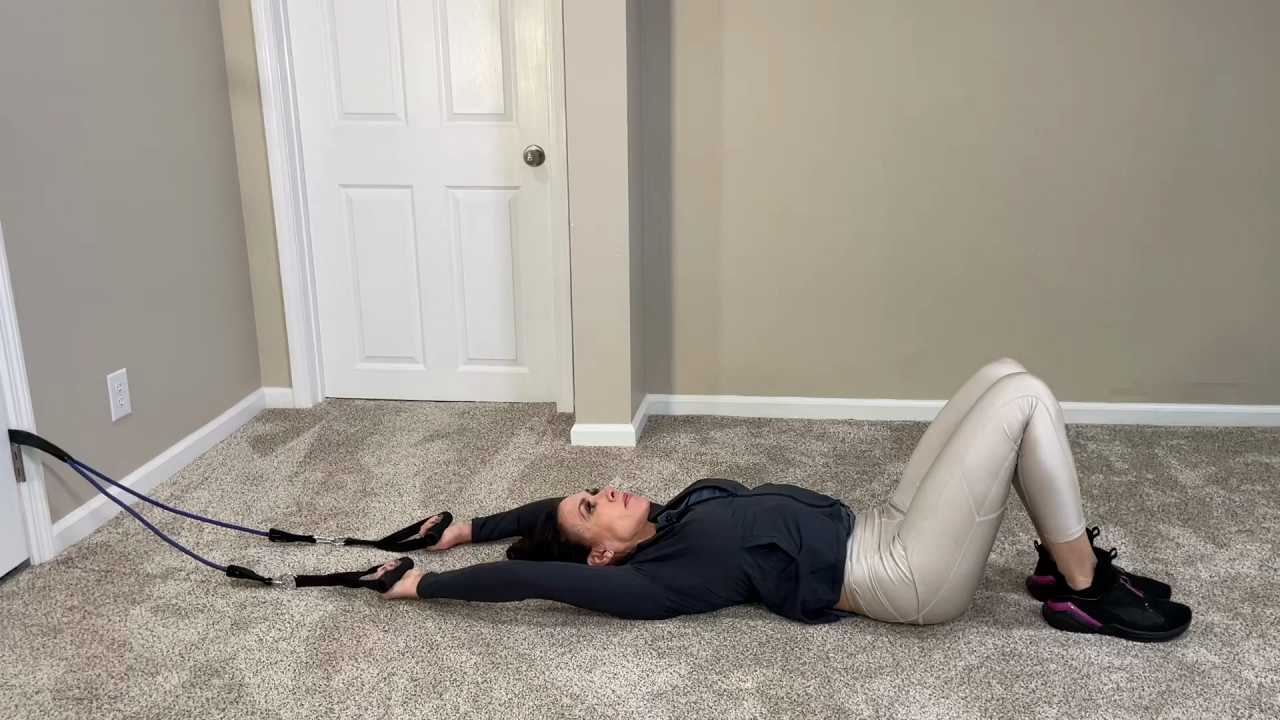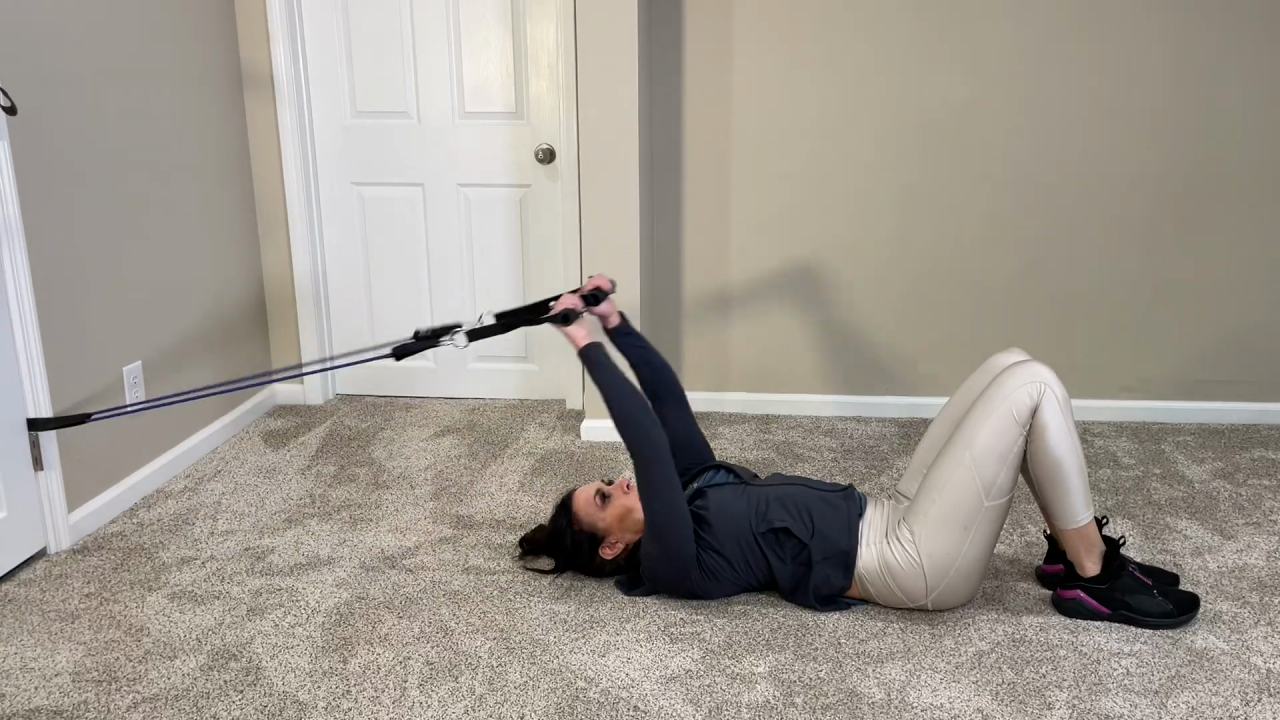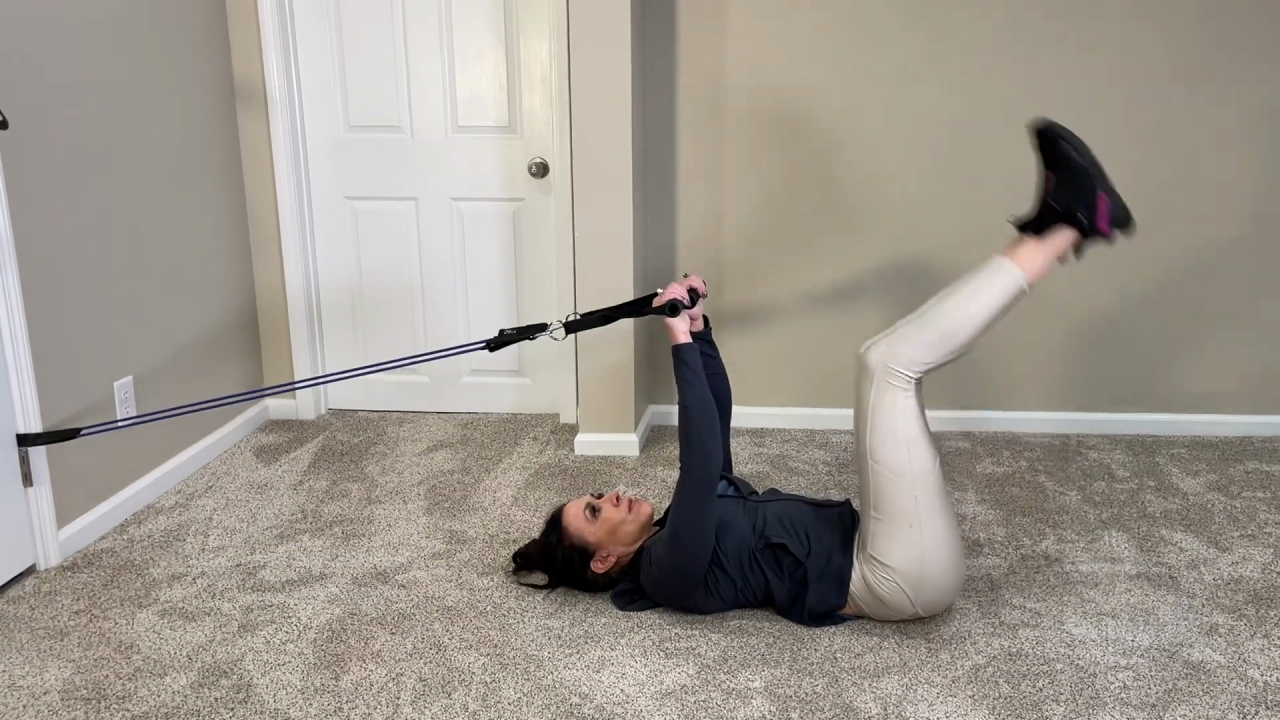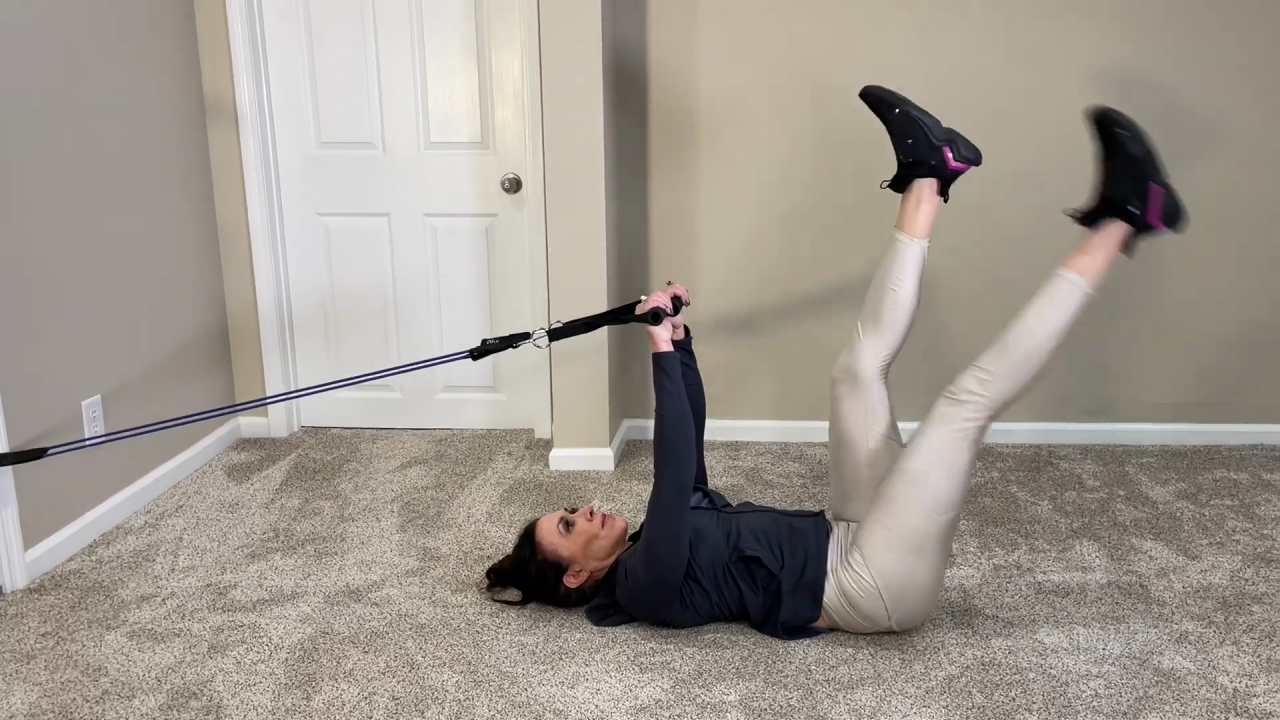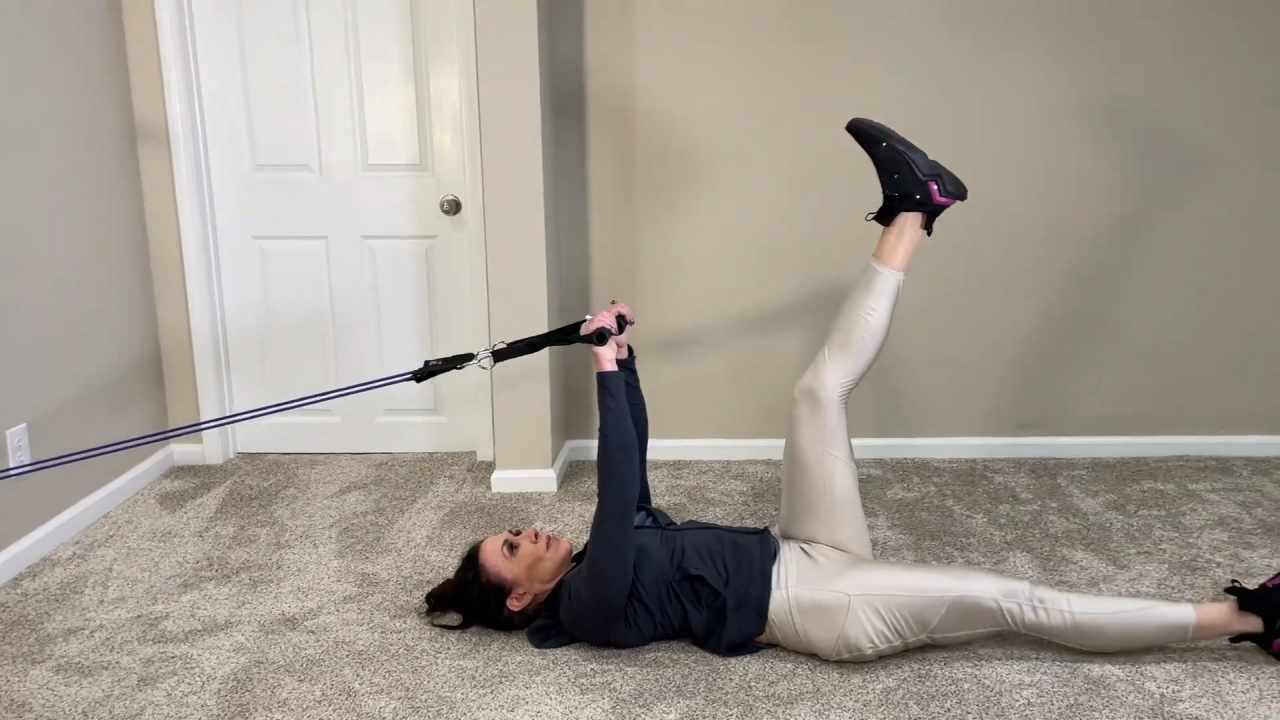
dt=1s
person 1, frame 1
left shoulder: (668, 522)
right shoulder: (654, 577)
left elbow: (555, 505)
right elbow: (538, 576)
left wrist: (467, 527)
right wrist: (426, 581)
left hip: (878, 530)
right hip: (907, 578)
left knee: (1003, 377)
right knee: (1022, 401)
left ankle: (1067, 561)
right ankle: (1084, 591)
person 1, frame 2
left shoulder: (697, 489)
right shoulder: (672, 564)
left elbow: (668, 411)
right elbow: (647, 444)
left wrist: (618, 326)
right wrist: (589, 349)
left hip: (891, 519)
right hip: (914, 565)
left knee: (1014, 368)
right knee: (1032, 387)
left ankle: (1073, 552)
right ankle: (1094, 576)
person 1, frame 3
left shoulder: (678, 532)
right shoulder: (673, 574)
left elbow: (711, 442)
right elbow: (702, 463)
left wrist: (693, 329)
right wrist: (682, 347)
left hip: (874, 547)
right hip: (900, 580)
left knee: (890, 364)
right knee: (886, 362)
left ankle: (1058, 226)
right ankle: (1061, 231)
person 1, frame 4
left shoulder: (655, 546)
right shoulder: (644, 584)
left elbow: (684, 440)
right elbow: (672, 468)
left wrist: (677, 338)
right wrist: (662, 355)
left hip: (842, 544)
right hip: (872, 585)
left knee: (862, 362)
right knee: (967, 399)
right ankle: (1115, 225)
person 1, frame 5
left shoulder: (598, 564)
right shoulder: (588, 605)
left elbow: (629, 469)
right elbow: (615, 495)
left wrist: (621, 358)
right wrist: (606, 376)
left hip: (802, 559)
right hip: (826, 609)
left knee: (822, 385)
right knee: (1016, 601)
left ankle: (908, 212)
